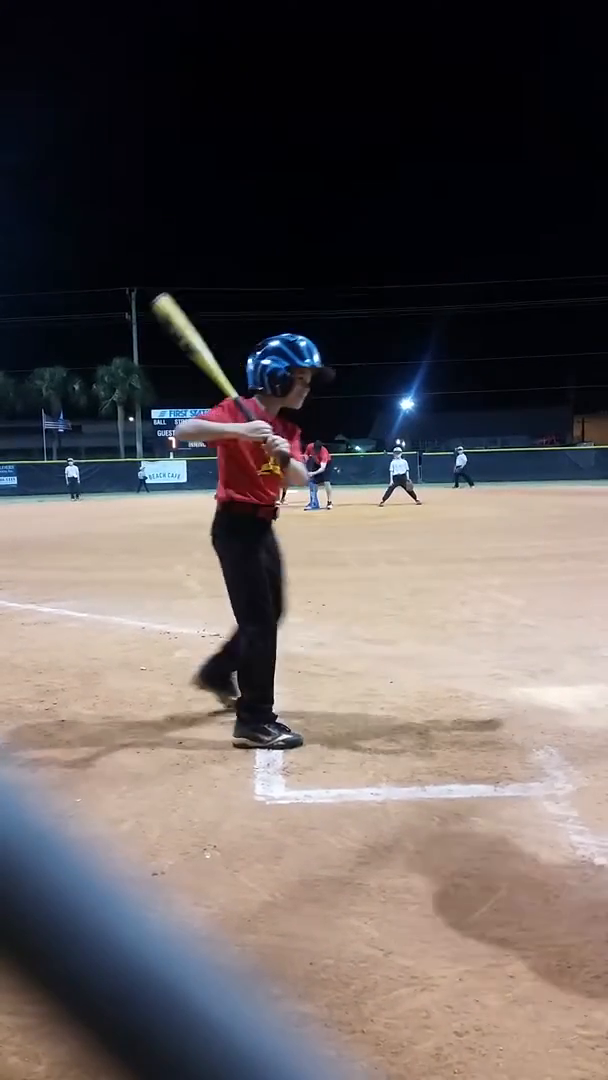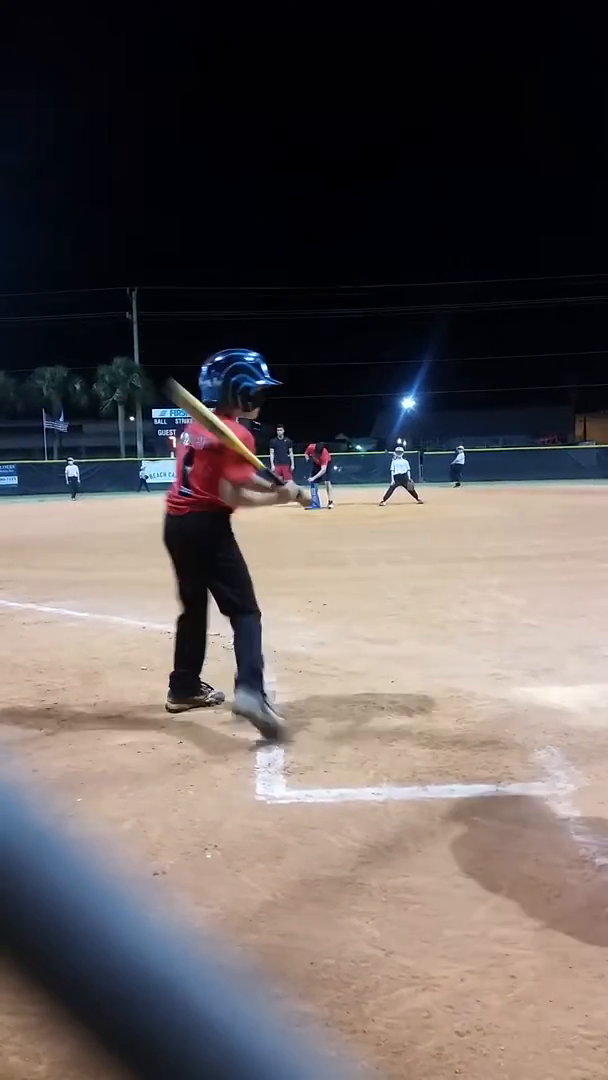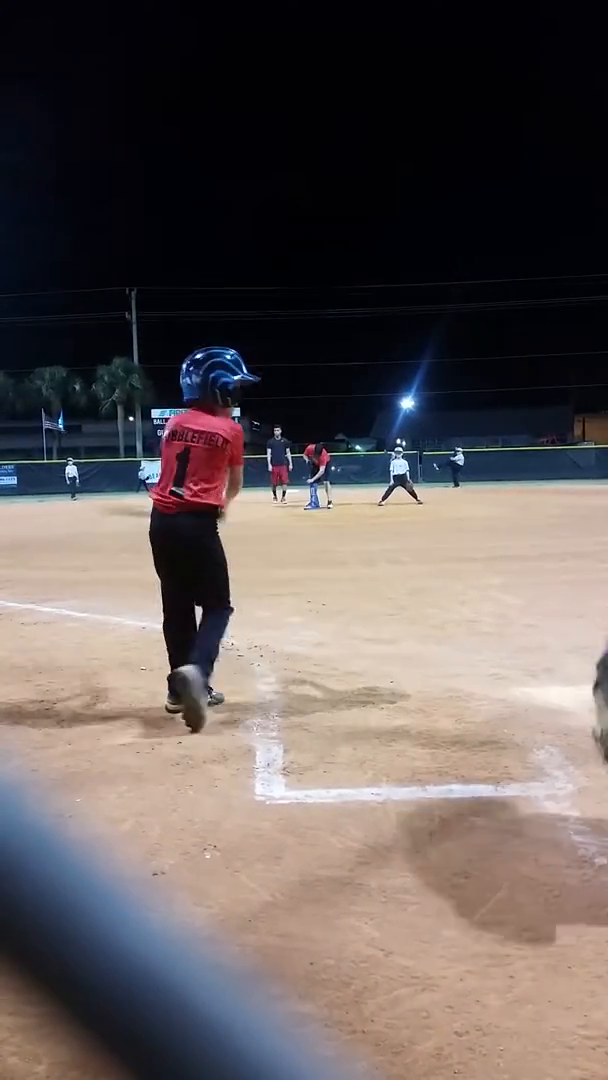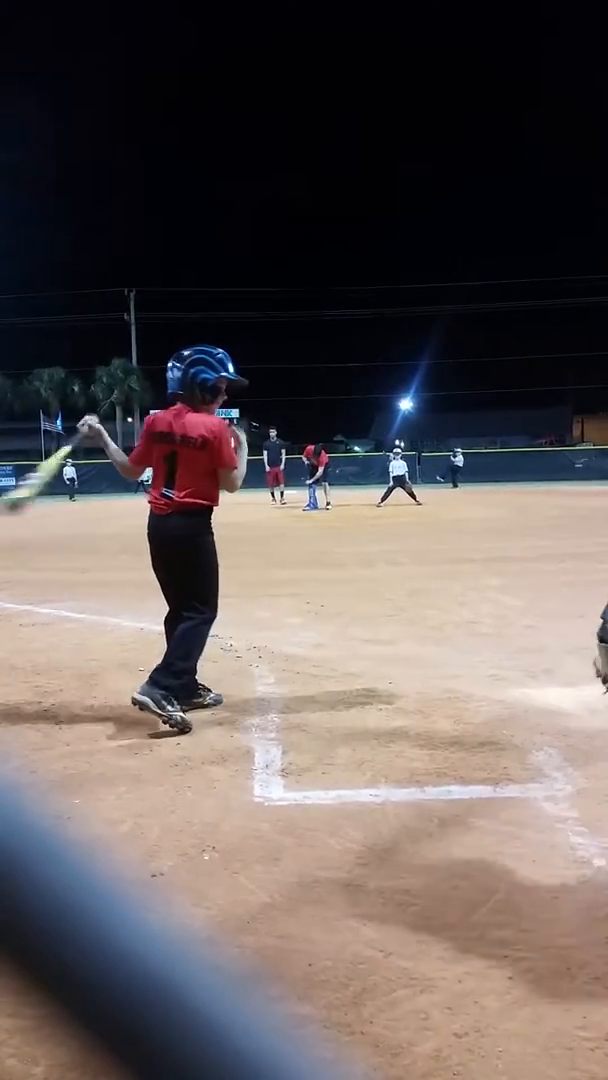
dt=0.3s
person 1, frame 1
left shoulder: (288, 428)
right shoulder: (238, 410)
left elbow: (299, 478)
right elbow: (185, 430)
left wrist: (284, 455)
right wrist: (239, 431)
left hip: (260, 525)
right hip: (238, 525)
left knee: (265, 613)
right knee: (259, 619)
left ankle: (218, 672)
right ankle: (254, 721)
person 1, frame 2
left shoulder: (199, 422)
right shoulder: (235, 435)
right elbow: (231, 496)
left wrist: (275, 488)
right wrist: (279, 496)
left hip: (177, 523)
right hip: (206, 524)
left knee: (194, 607)
right knee: (243, 611)
left ankle: (184, 687)
right ankle: (251, 692)
person 1, frame 3
left shoulder: (173, 423)
right shoulder: (229, 430)
right elbow: (233, 487)
left hip: (162, 521)
right hip: (197, 525)
left knee: (176, 607)
right knee: (215, 606)
left ankle: (185, 686)
right ankle: (194, 670)
person 1, frame 4
left shoulder: (156, 422)
right shoulder: (215, 427)
left elbow: (131, 471)
right elbow: (232, 484)
left wrist: (101, 435)
right wrist: (241, 447)
left hip: (158, 523)
right hip: (192, 526)
left knee: (181, 608)
right knee: (200, 612)
left ankle: (183, 687)
right ankle: (159, 688)
